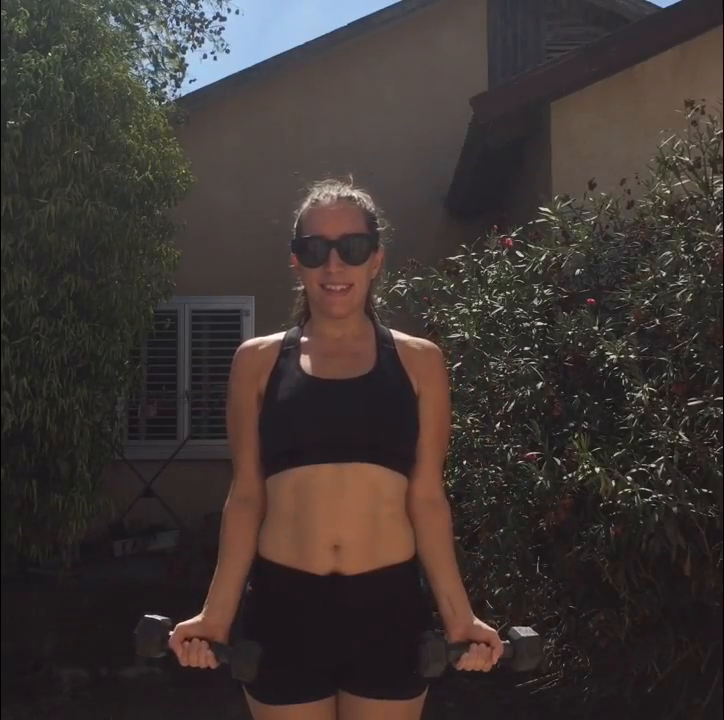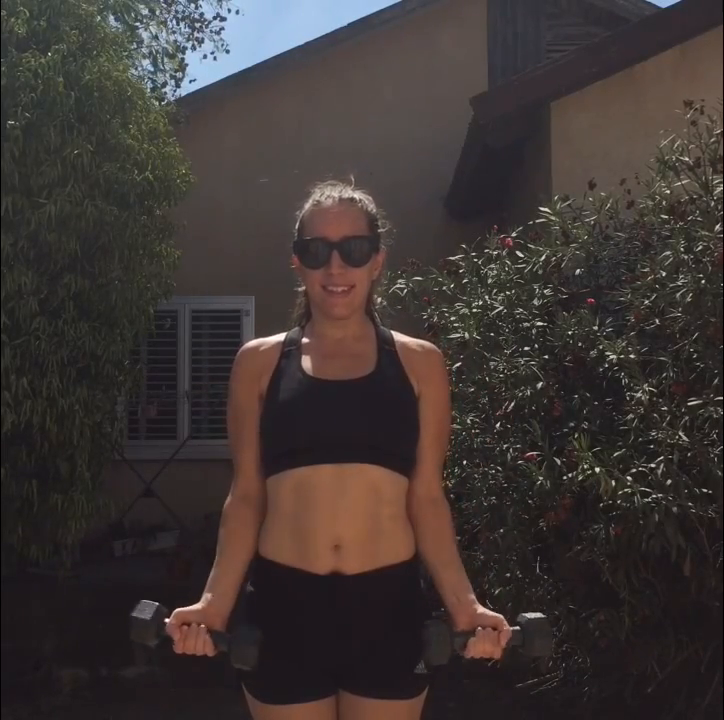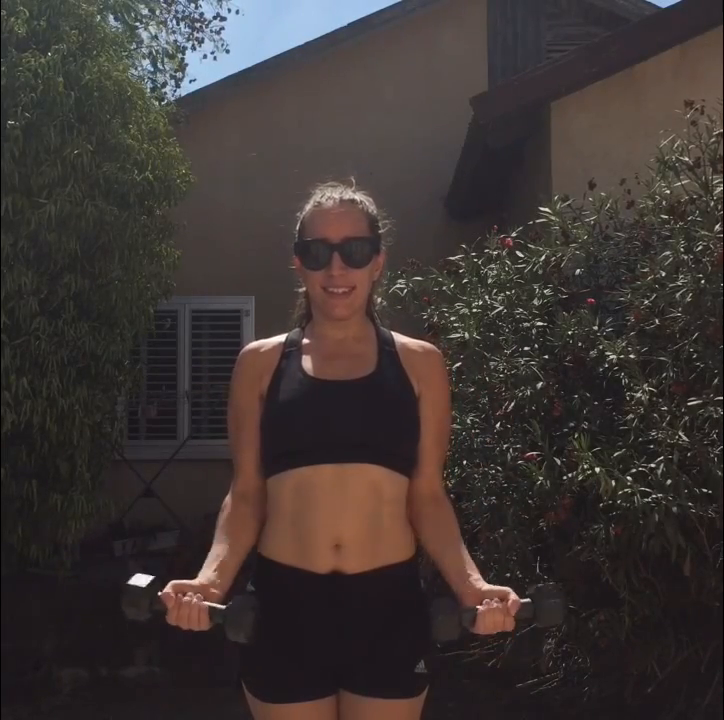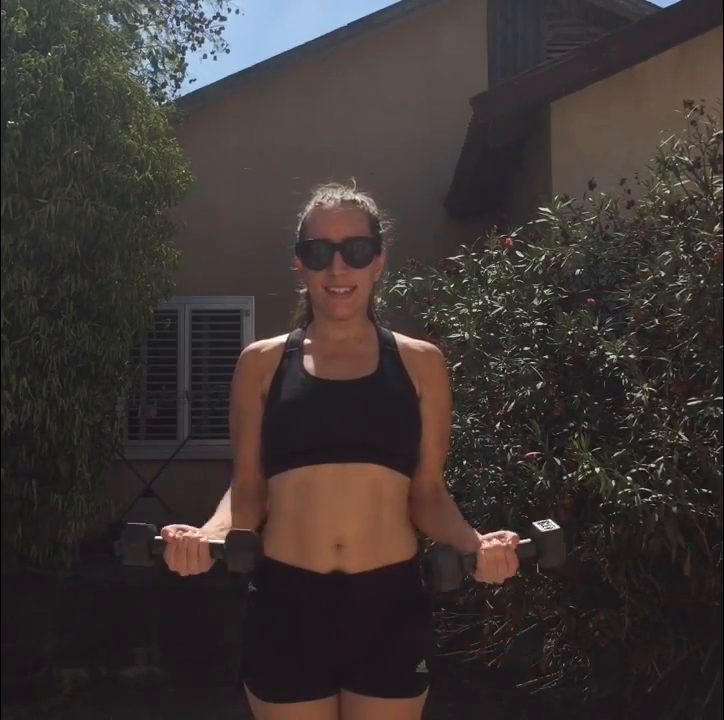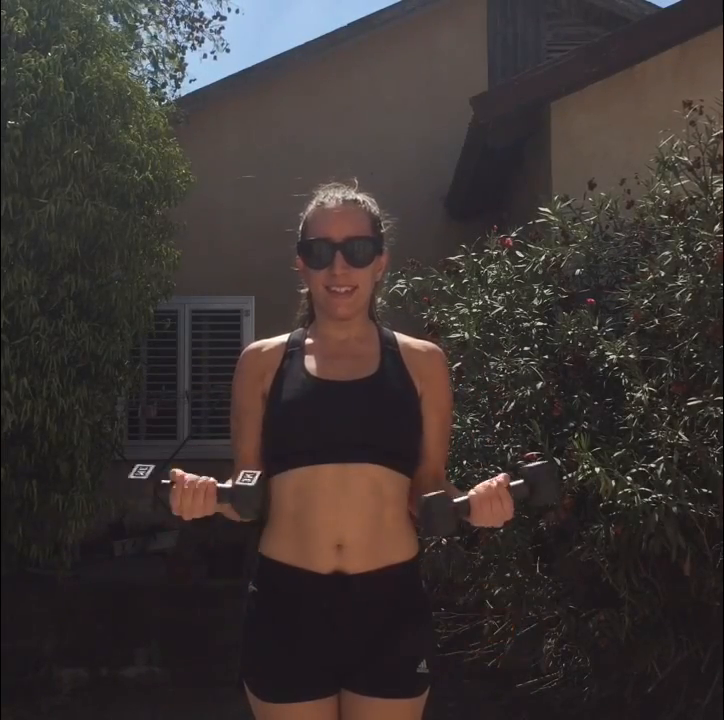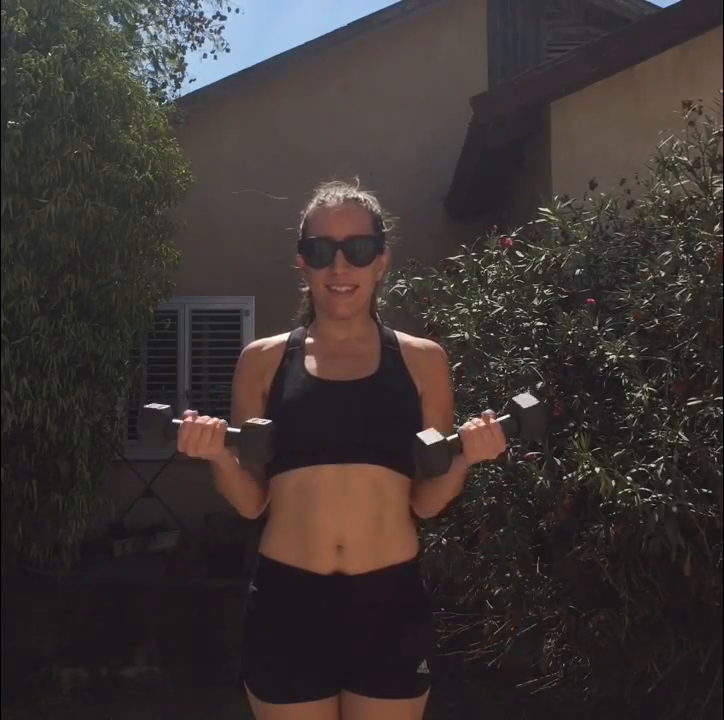
dt=0.1s
person 1, frame 1
left shoulder: (418, 361)
right shoulder: (258, 360)
left elbow: (426, 496)
right elbow: (247, 495)
left wrist: (457, 611)
right wrist: (217, 611)
left hip: (388, 605)
right hip: (284, 605)
person 1, frame 2
left shoulder: (419, 362)
right shoulder: (260, 361)
left elbow: (426, 497)
right elbow: (246, 494)
left wrist: (463, 603)
right wrist: (215, 601)
left hip: (388, 605)
right hip: (285, 604)
person 1, frame 3
left shoulder: (419, 363)
right shoulder: (261, 363)
left elbow: (426, 495)
right elbow: (246, 493)
left wrist: (471, 583)
right wrist: (211, 580)
left hip: (388, 604)
right hip: (285, 604)
person 1, frame 4
left shoulder: (420, 363)
right shoulder: (262, 362)
left elbow: (427, 492)
right elbow: (247, 494)
left wrist: (474, 544)
right wrist: (211, 534)
left hip: (390, 604)
right hip: (286, 604)
person 1, frame 5
left shoulder: (421, 362)
right shoulder: (263, 362)
left elbow: (427, 490)
left wrist: (470, 505)
right wrist: (212, 498)
left hip: (390, 605)
right hip: (287, 604)
person 1, frame 6
left shoulder: (421, 360)
right shoulder: (263, 360)
left elbow: (426, 500)
right elbow: (250, 500)
left wrist: (464, 456)
right wrist: (219, 454)
left hip: (390, 604)
right hip: (287, 603)
